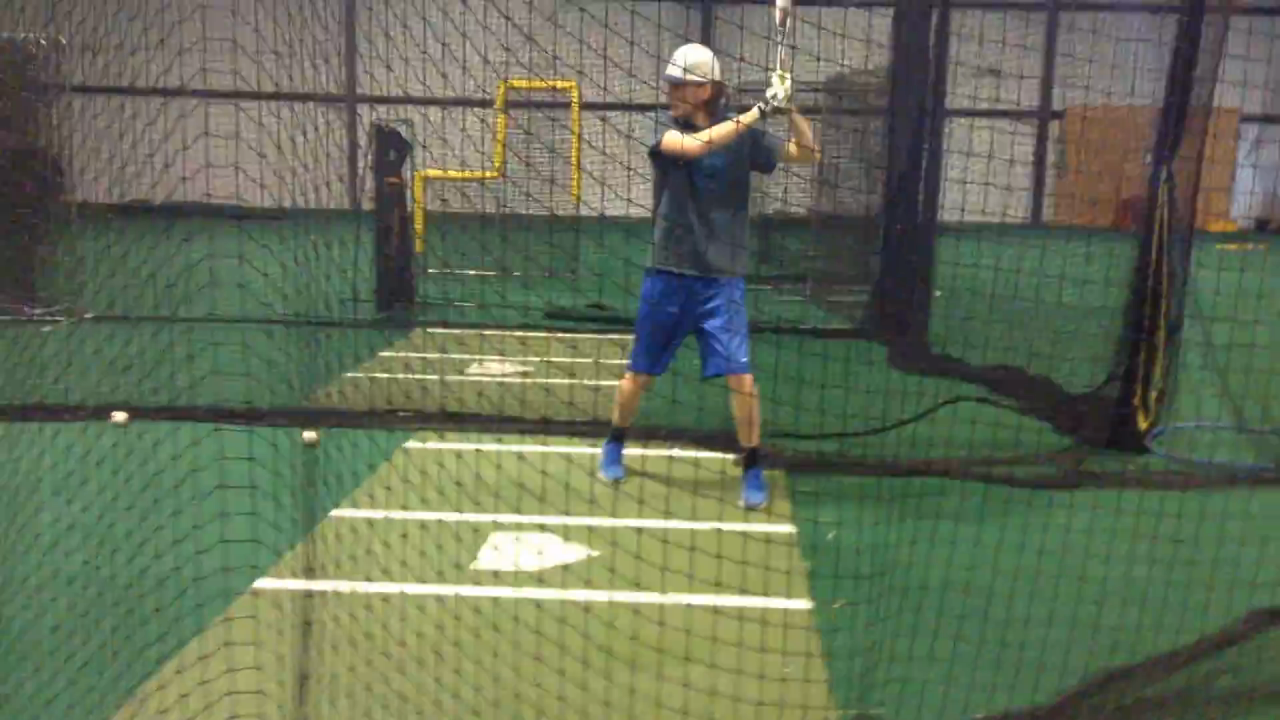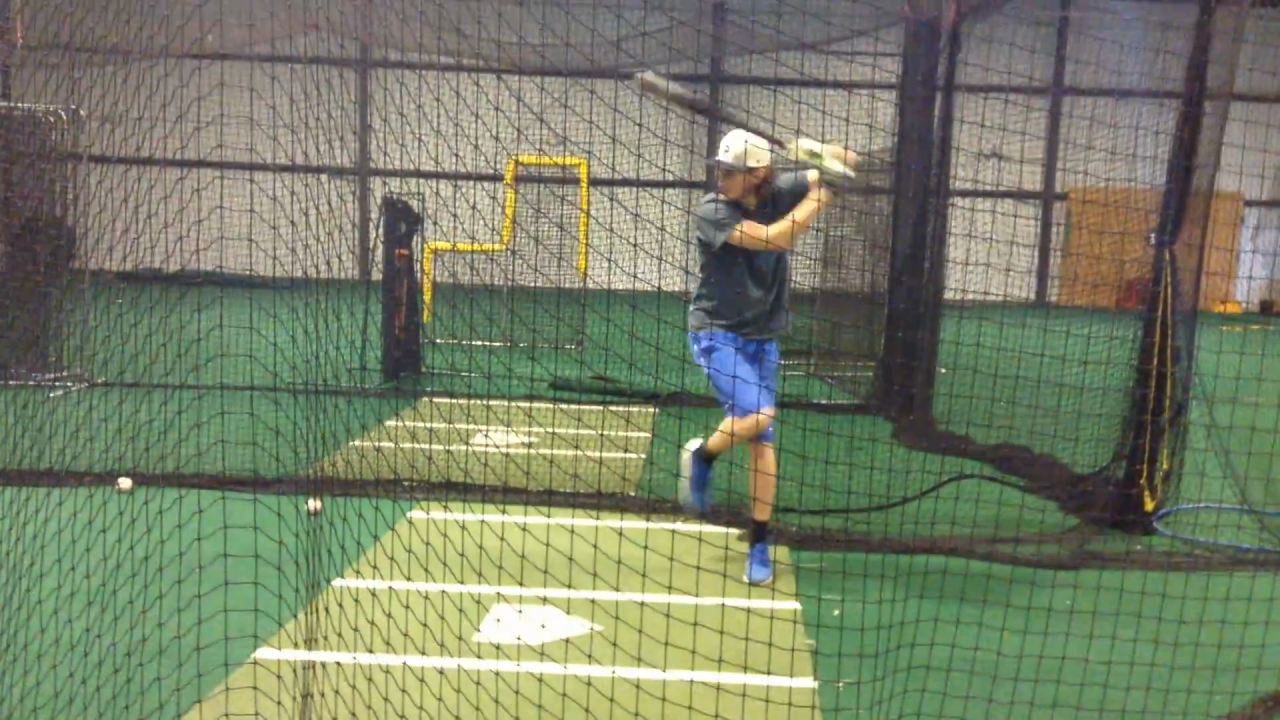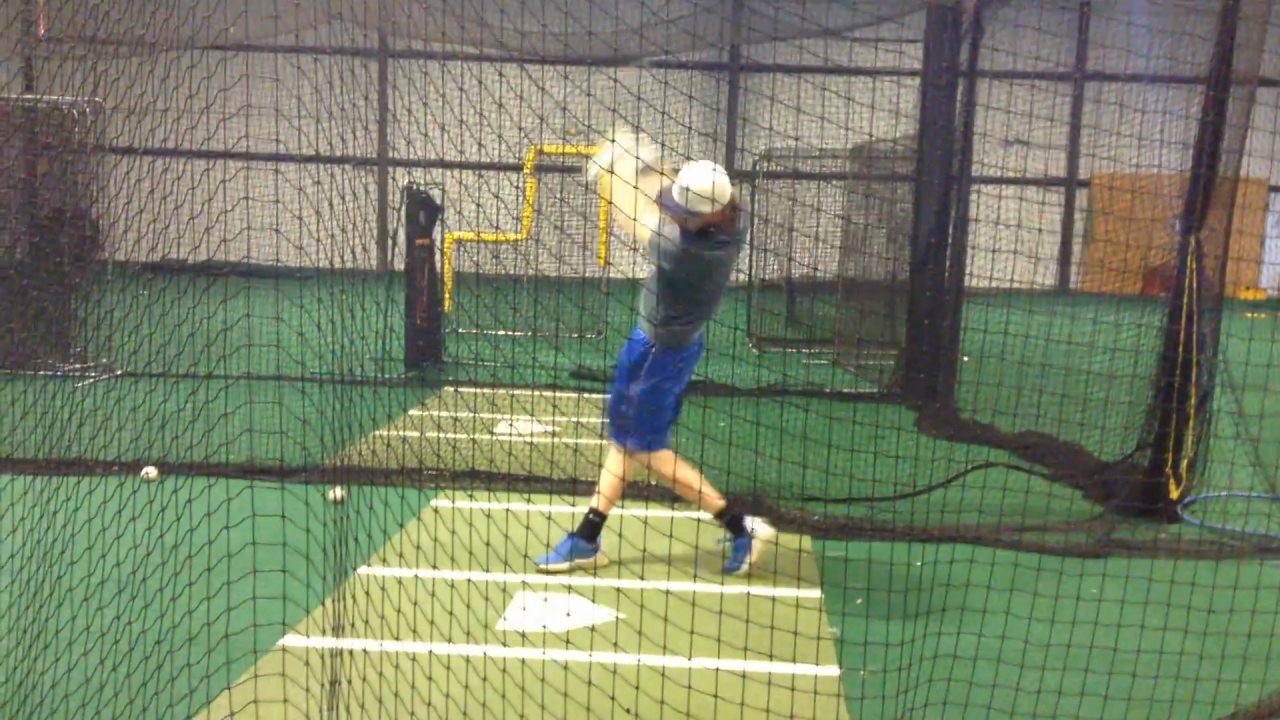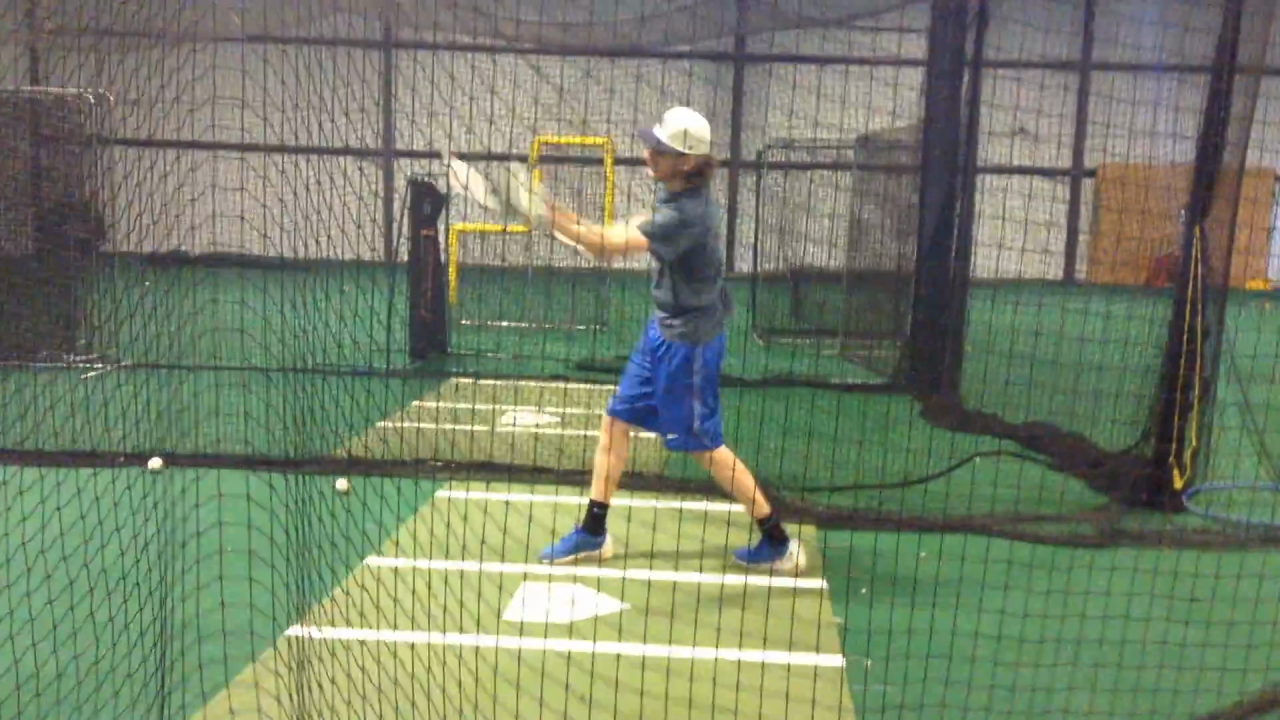
dt=1s
person 1, frame 1
left shoulder: (746, 136)
right shoulder: (664, 127)
left elbow: (808, 155)
right elbow: (695, 144)
left wrist: (787, 107)
right wrist: (759, 109)
left hip: (722, 277)
right hip: (668, 273)
left knee: (739, 373)
right knee: (641, 371)
left ankle: (753, 469)
right ankle: (614, 444)
person 1, frame 2
left shoulder: (779, 193)
right shoulder: (711, 211)
left elbow: (846, 160)
right elbow: (775, 239)
left wrist: (825, 155)
right wrist: (821, 192)
left hip: (761, 338)
right hip: (716, 334)
left knee: (763, 443)
right knee: (757, 414)
left ankle: (759, 544)
right ankle: (702, 455)
person 1, frame 3
left shoulder: (683, 252)
right shoulder: (723, 227)
right elbow: (671, 193)
left hip: (663, 346)
right hip: (674, 342)
left knee: (640, 446)
right knee: (627, 439)
left ankle: (739, 525)
right ankle: (589, 540)
person 1, frame 4
left shoulder: (687, 213)
right shoulder: (675, 192)
left elbow: (612, 246)
right elbow: (645, 225)
left wrist: (564, 222)
right wrist: (570, 221)
left hip: (691, 339)
right hip: (664, 330)
left knee: (703, 446)
right knee: (615, 421)
left ankle: (778, 540)
right ankle: (593, 532)
